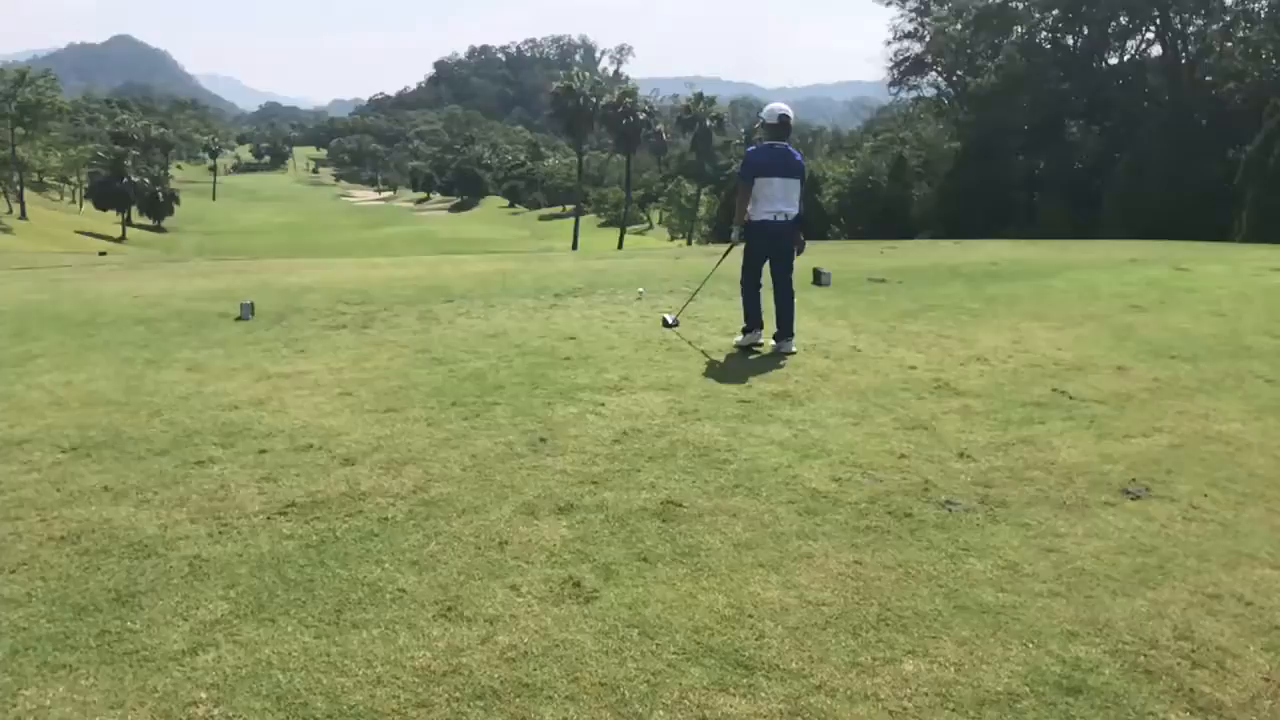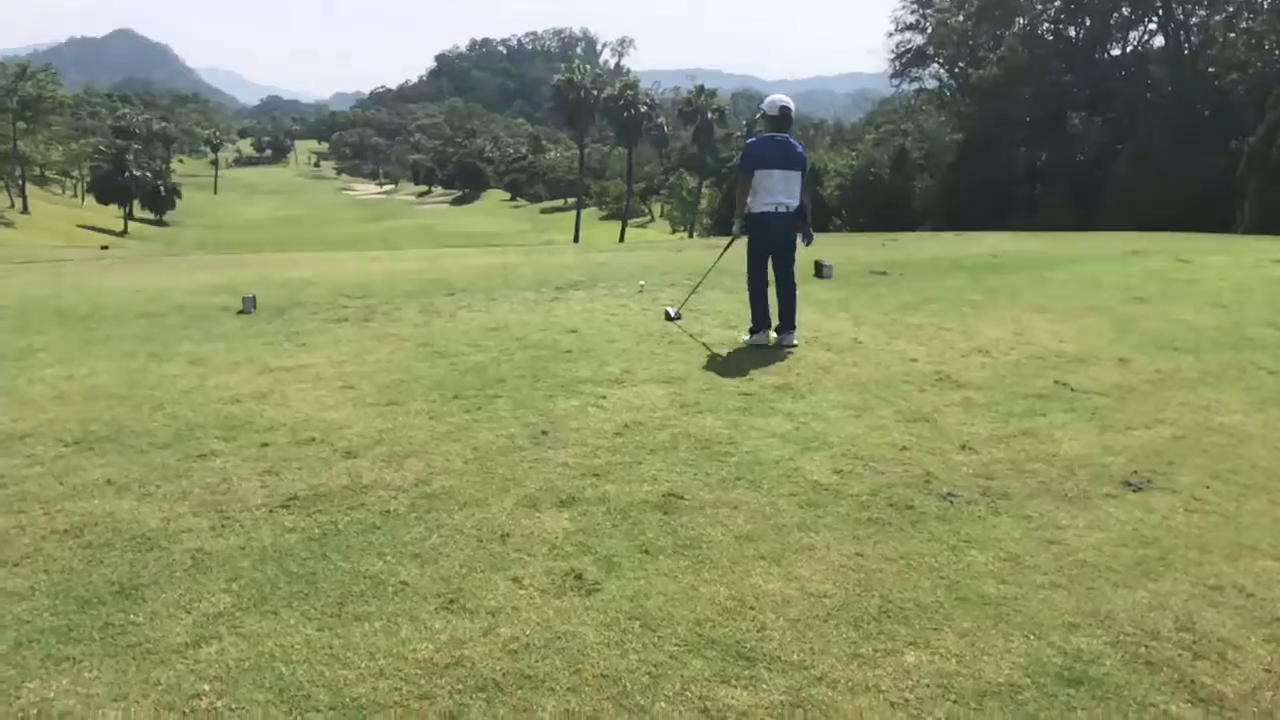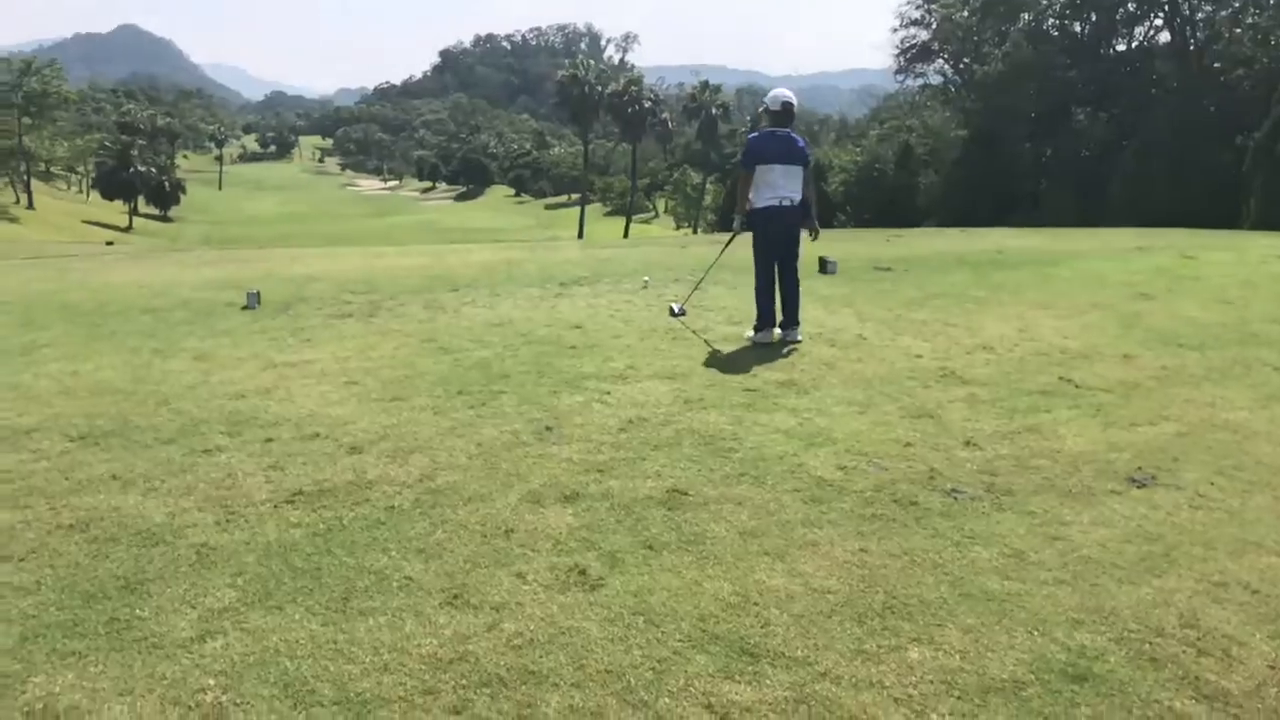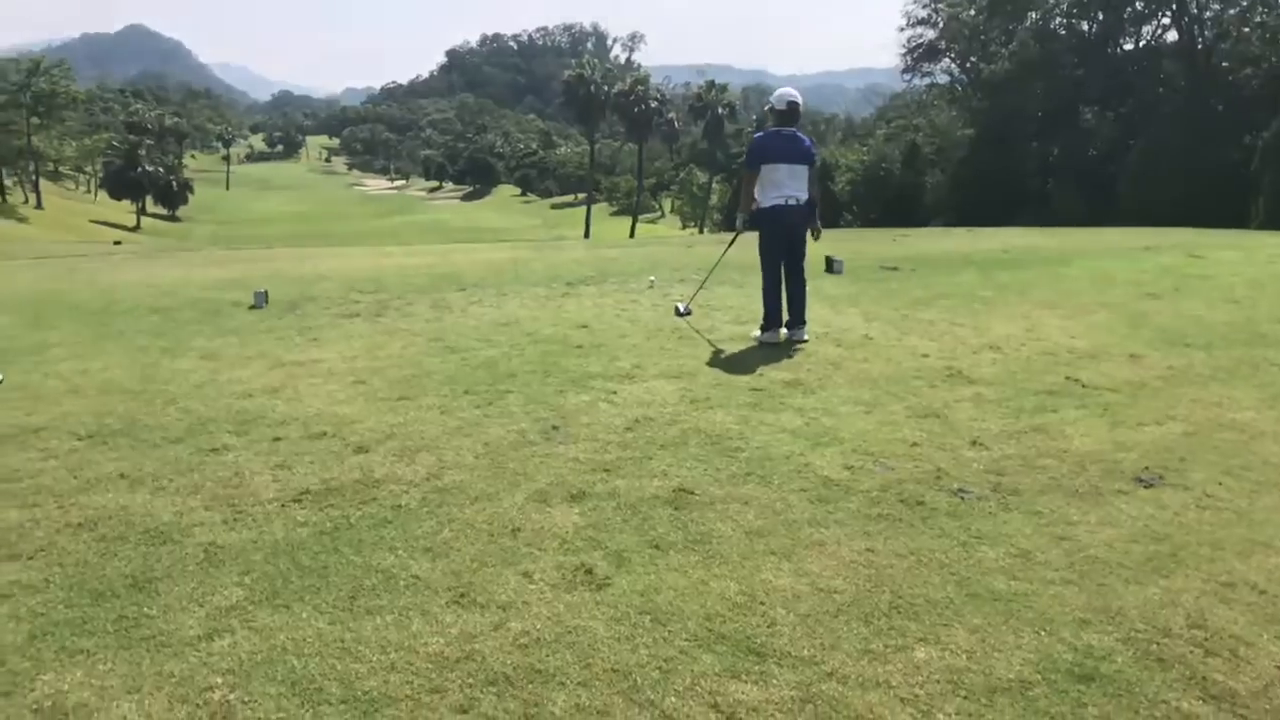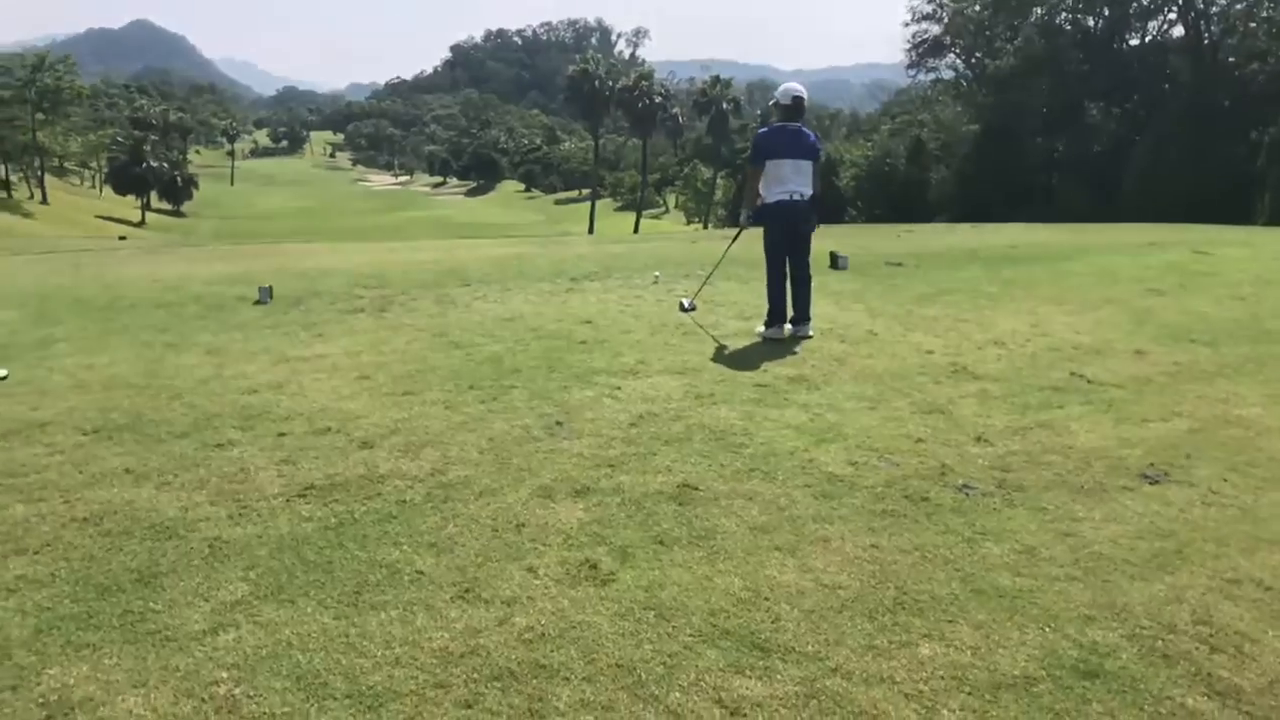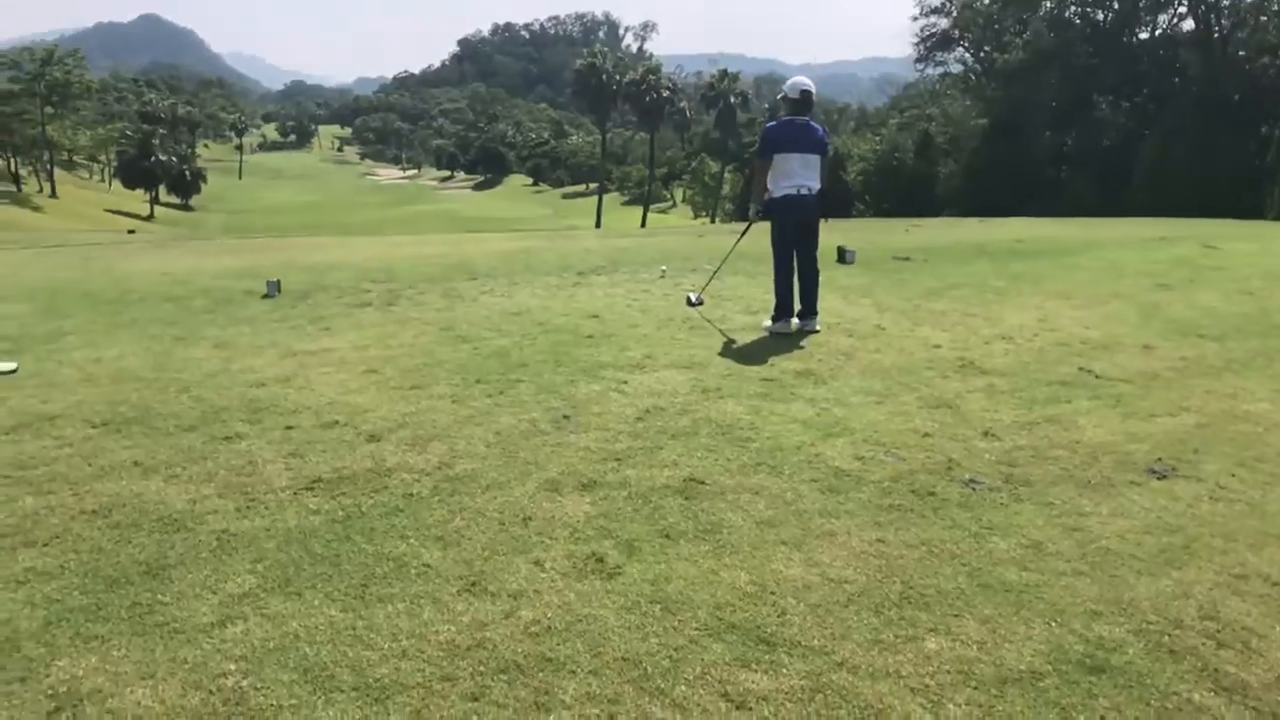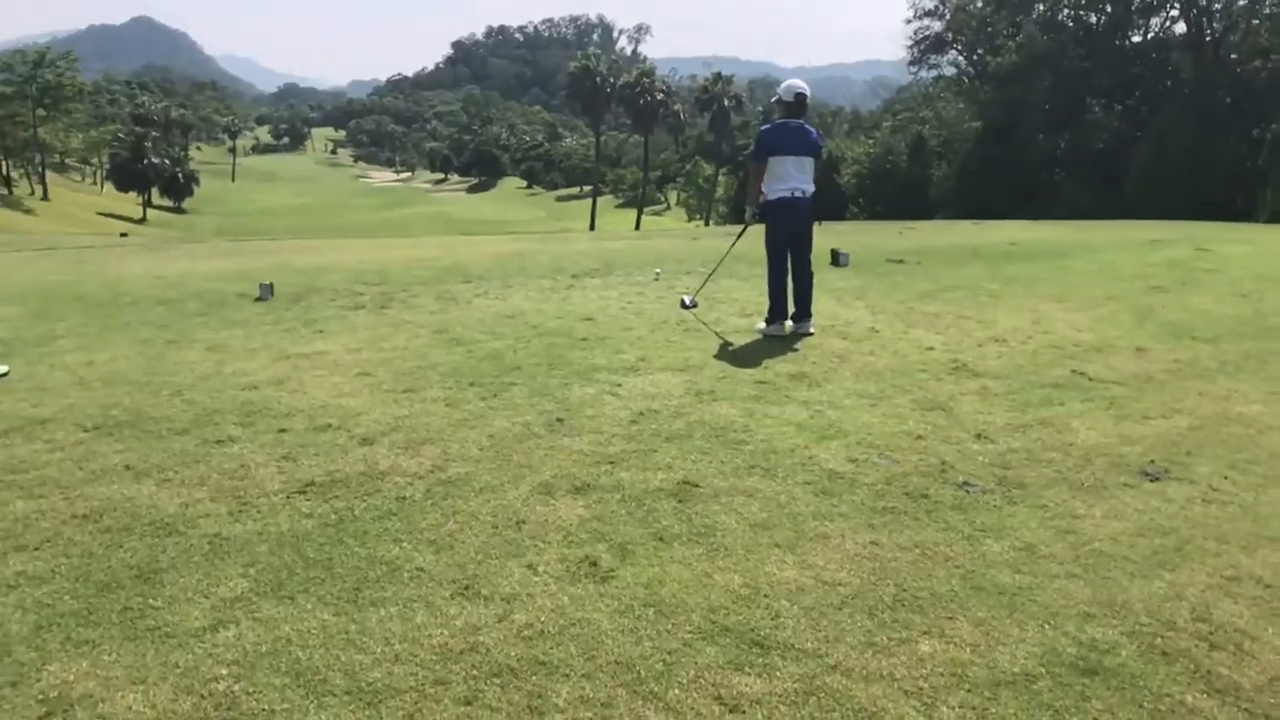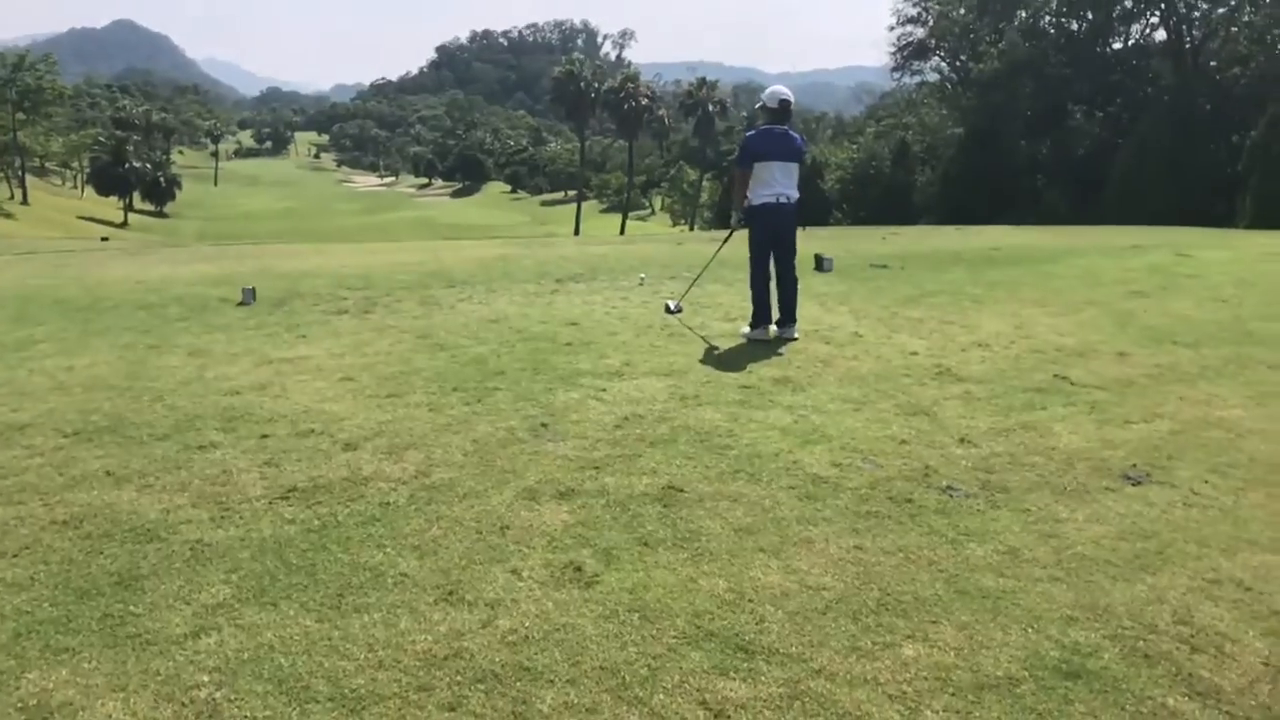
dt=0.1s
person 1, frame 1
left shoulder: (754, 155)
right shoulder: (797, 159)
left elbow: (744, 195)
right elbow: (800, 200)
left wrist: (737, 226)
right wrist: (798, 232)
left hip: (760, 225)
right hip: (786, 226)
left knee: (750, 279)
right knee: (783, 283)
left ankle: (753, 330)
right ankle: (785, 338)
person 1, frame 2
left shoulder: (754, 146)
right shoulder: (798, 150)
left elbow: (744, 187)
right elbow: (804, 192)
left wrist: (738, 218)
right wrist: (806, 223)
left hip: (761, 217)
right hip: (789, 218)
left knee: (757, 275)
right knee: (786, 275)
left ankle: (760, 330)
right ankle: (787, 331)
person 1, frame 3
left shoulder: (755, 142)
right shoulder: (800, 145)
left elbow: (745, 183)
right elbow: (808, 185)
left wrist: (739, 214)
right wrist: (811, 218)
left hip: (765, 213)
right hip: (792, 213)
left knee: (765, 272)
right knee: (789, 271)
left ankle: (765, 327)
right ankle: (791, 327)
person 1, frame 4
left shoulder: (760, 142)
right shoulder: (806, 144)
left elbow: (749, 182)
right elbow: (813, 184)
left wrist: (742, 213)
right wrist: (814, 217)
left hip: (770, 212)
right hip: (797, 212)
left knee: (771, 272)
right knee: (795, 271)
left ankle: (771, 327)
right ankle: (797, 326)
person 1, frame 5
left shoulder: (765, 137)
right shoulder: (811, 139)
left elbow: (753, 178)
right elbow: (816, 180)
left wrist: (746, 209)
right wrist: (813, 212)
left hip: (775, 208)
right hip: (802, 207)
left knee: (776, 268)
right knee: (800, 266)
left ankle: (776, 324)
right ankle: (802, 323)
person 1, frame 6
left shoulder: (773, 131)
right shoulder: (819, 133)
left elbow: (761, 172)
right elbow: (823, 174)
left wrist: (755, 203)
left hip: (783, 202)
right hip: (810, 201)
left knee: (783, 262)
right knee: (808, 260)
left ankle: (783, 318)
right ankle: (809, 317)
person 1, frame 7
left shoulder: (768, 134)
right shoulder: (813, 136)
left elbow: (756, 174)
right elbow: (814, 174)
left wrist: (751, 206)
left hip: (777, 204)
right hip: (804, 204)
left knee: (776, 264)
right knee: (802, 263)
left ankle: (776, 320)
right ankle: (803, 319)
person 1, frame 8
left shoulder: (753, 140)
right shoulder: (797, 142)
left elbow: (741, 180)
right elbow: (797, 179)
left wrist: (737, 211)
left hip: (762, 210)
right hip: (788, 209)
left knee: (759, 269)
right knee: (787, 268)
left ankle: (760, 324)
right ankle: (788, 324)
